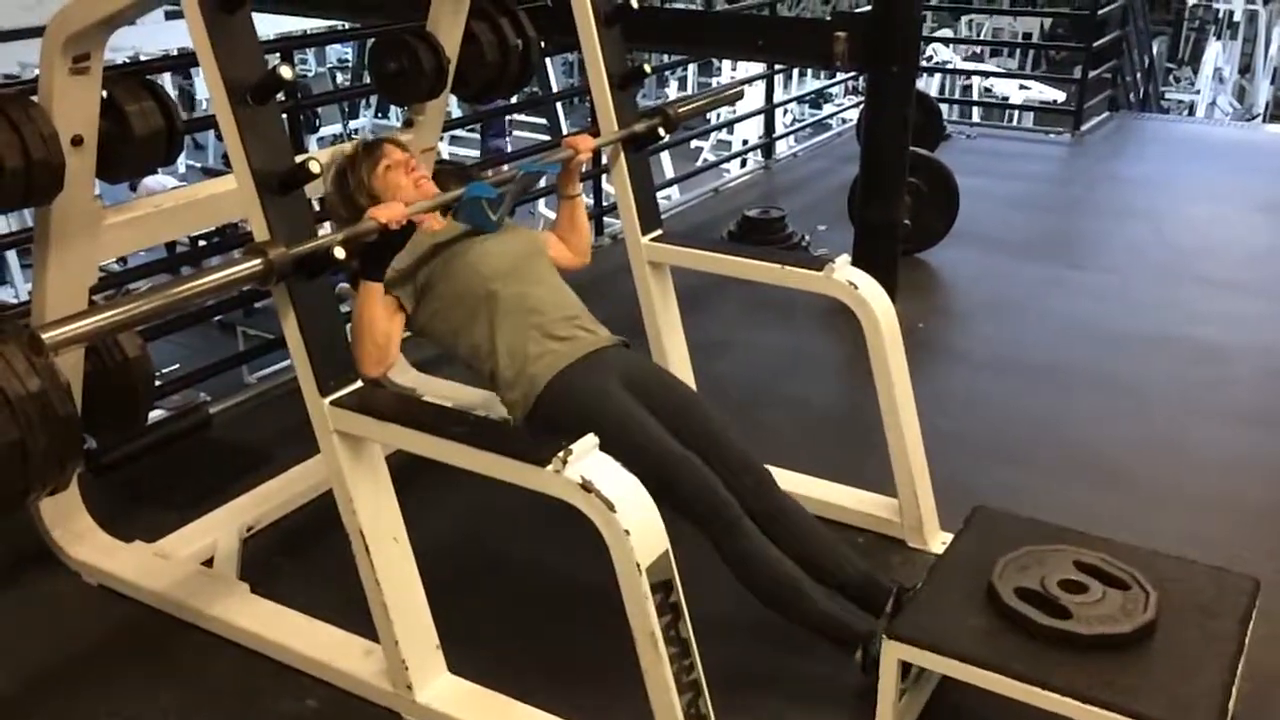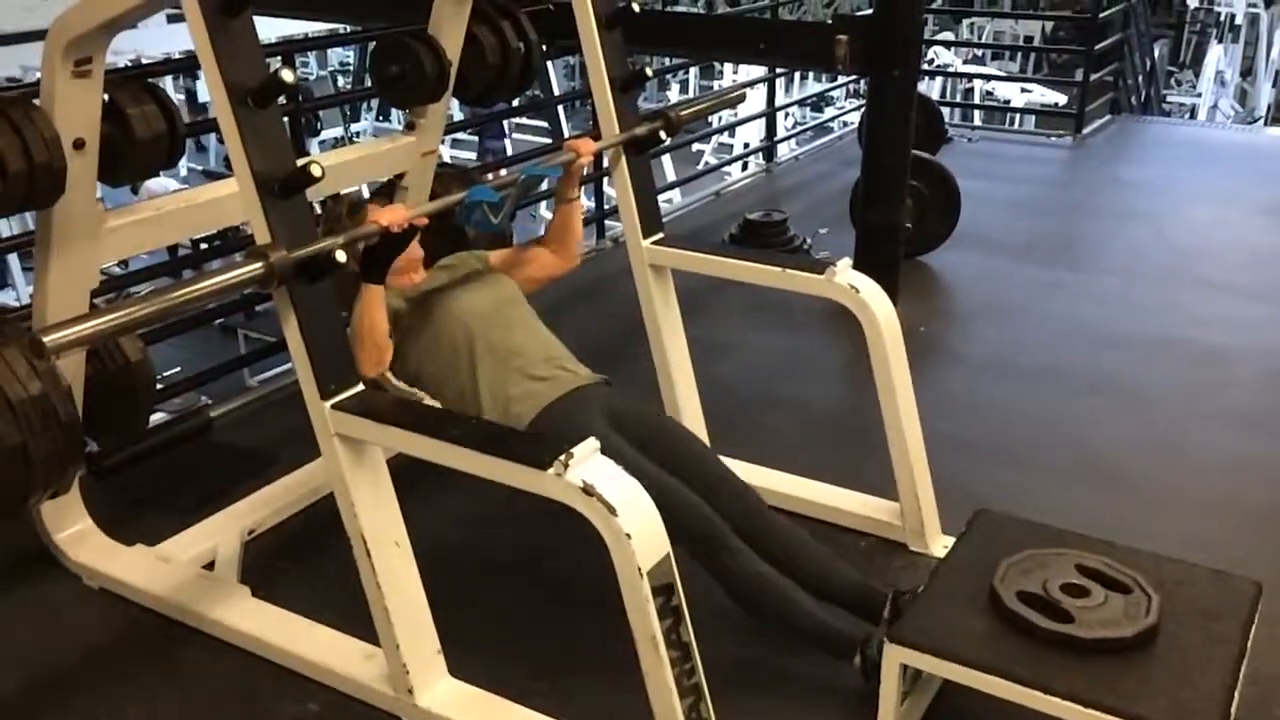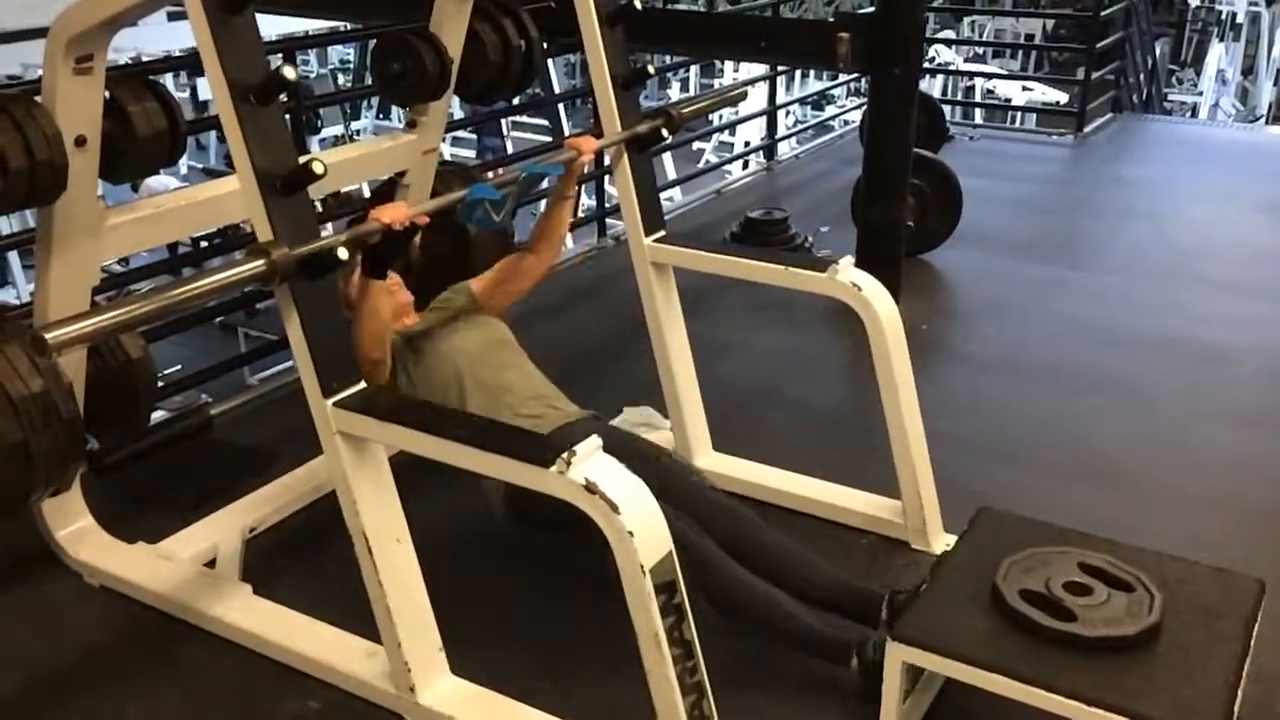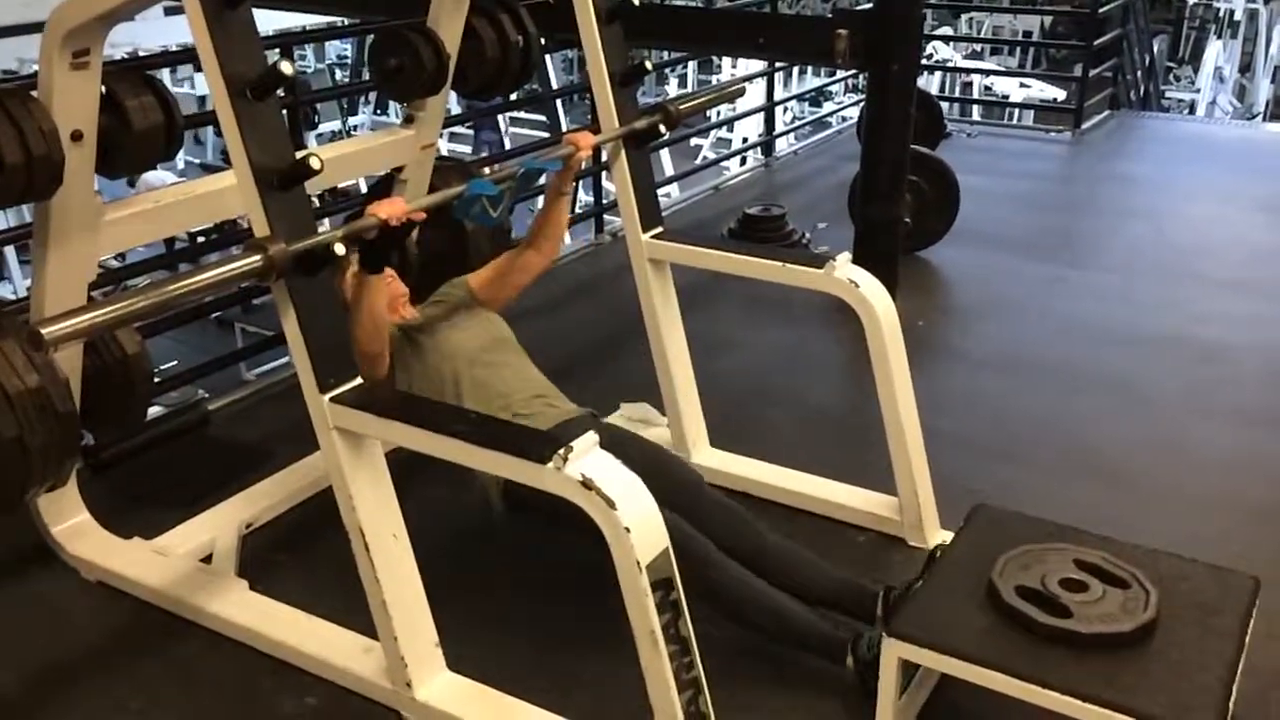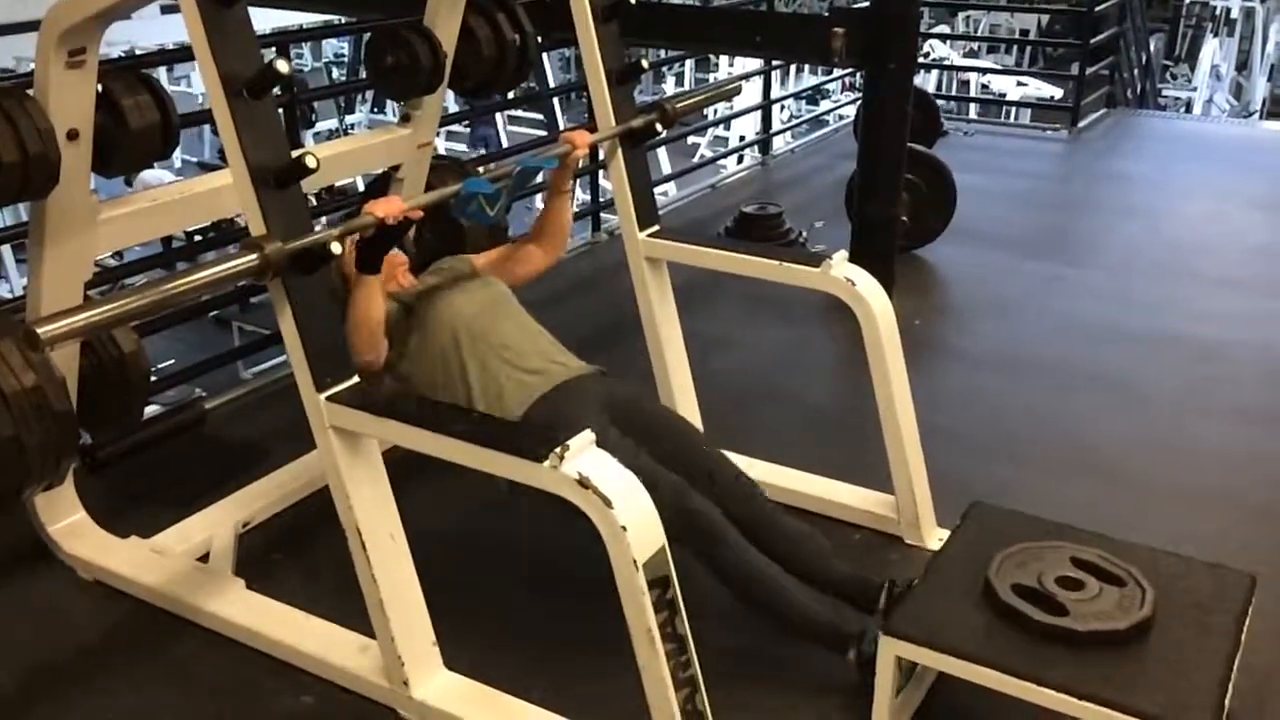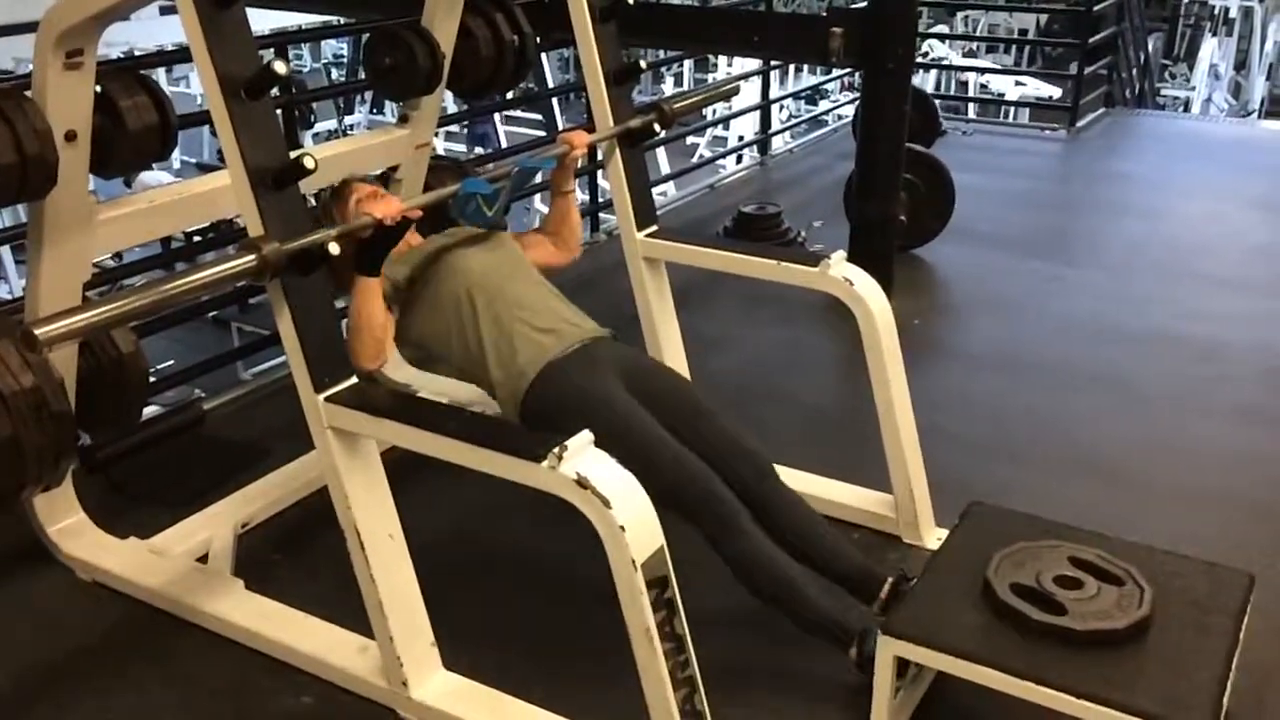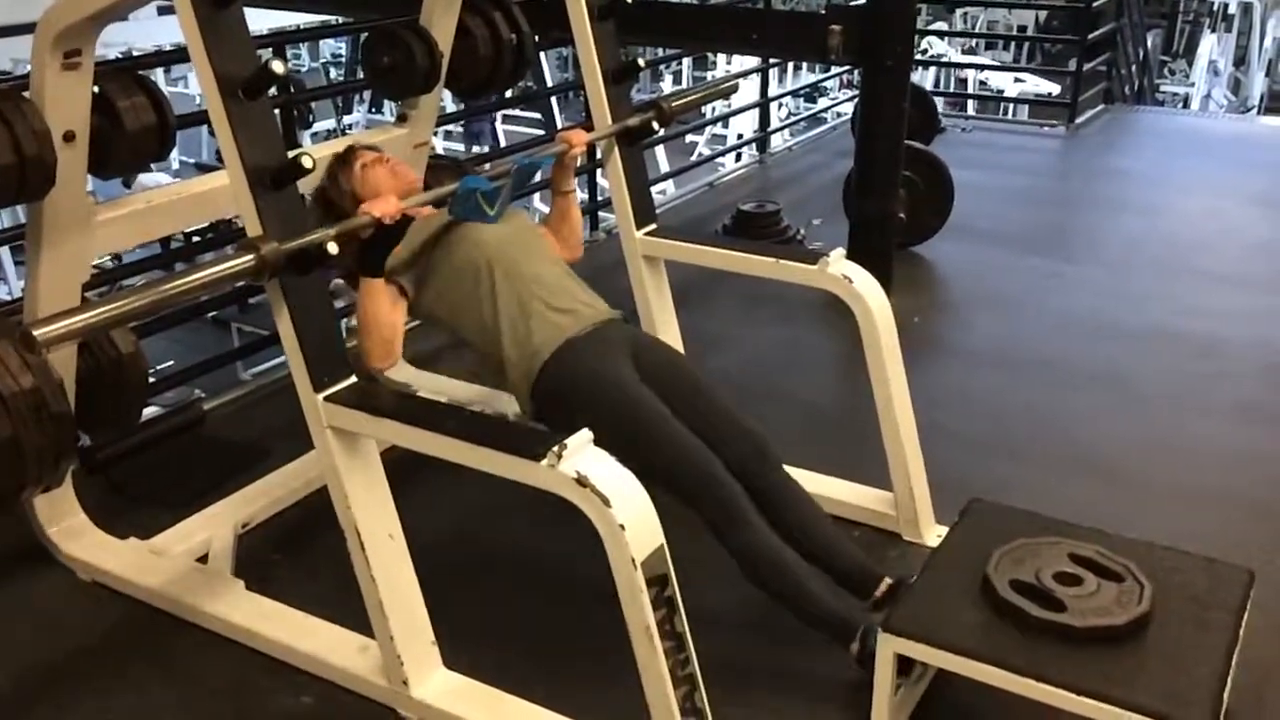
dt=0.2s
person 1, frame 1
left shoulder: (482, 222)
right shoulder: (402, 265)
left elbow: (576, 252)
right elbow: (373, 365)
left wrist: (570, 176)
right wrist: (372, 258)
left hip: (615, 359)
right hip: (560, 390)
left knee: (753, 485)
right knee: (718, 511)
left ankle: (886, 599)
right ankle: (867, 642)
person 1, frame 2
left shoulder: (461, 267)
right shoulder: (391, 311)
left elbow: (561, 256)
right elbow: (372, 368)
left wrist: (569, 181)
right wrist: (373, 265)
left hip: (597, 396)
right hip: (545, 430)
left knee: (742, 505)
right knee: (707, 533)
left ankle: (884, 606)
right ankle: (863, 649)
person 1, frame 3
left shoulder: (454, 307)
right shoulder: (392, 354)
left elbow: (539, 256)
right elbow: (369, 357)
left wrist: (567, 181)
right wrist: (374, 257)
left hip: (586, 429)
left knee: (730, 521)
right knee: (692, 552)
left ankle: (881, 608)
right ankle: (860, 652)
person 1, frame 4
left shoulder: (450, 305)
right shoulder: (392, 356)
left elbow: (536, 253)
right elbow: (367, 346)
left wrist: (564, 176)
right wrist: (370, 251)
left hip: (582, 427)
left knee: (728, 522)
right knee: (688, 552)
left ankle: (878, 604)
right ankle: (856, 649)
person 1, frame 5
left shoulder: (448, 275)
right shoulder: (387, 322)
left elbow: (543, 246)
right elbow: (366, 354)
left wrist: (562, 174)
right wrist: (367, 251)
left hip: (592, 387)
right hip: (539, 422)
left knee: (739, 495)
right knee: (699, 522)
left ankle: (879, 595)
right ankle: (859, 641)
person 1, frame 6
left shoulder: (456, 239)
right shoulder: (392, 285)
left elbow: (562, 247)
right elbow: (367, 359)
left wrist: (563, 173)
right wrist: (368, 256)
left hip: (608, 352)
right hip: (553, 387)
left knee: (753, 475)
right knee: (713, 505)
left ankle: (880, 589)
right ankle: (860, 637)
person 1, frame 7
left shoulder: (468, 213)
right shoulder: (400, 254)
left elbow: (566, 245)
right elbow: (379, 359)
left wrist: (564, 170)
right wrist: (369, 252)
left hip: (617, 336)
right hip: (565, 367)
left knee: (757, 462)
right knee: (719, 495)
left ankle: (876, 587)
right ankle: (862, 633)
